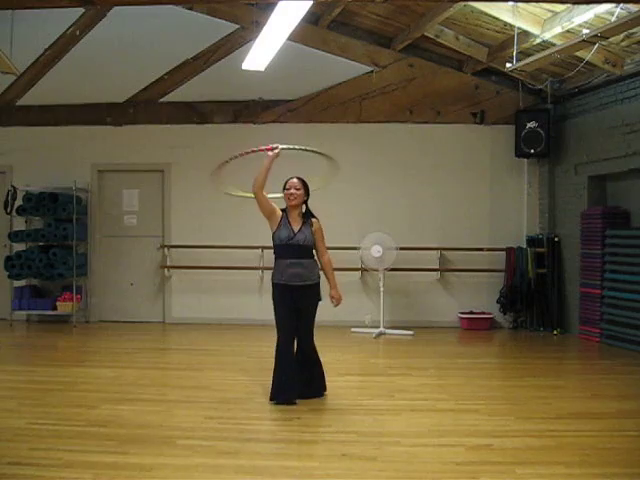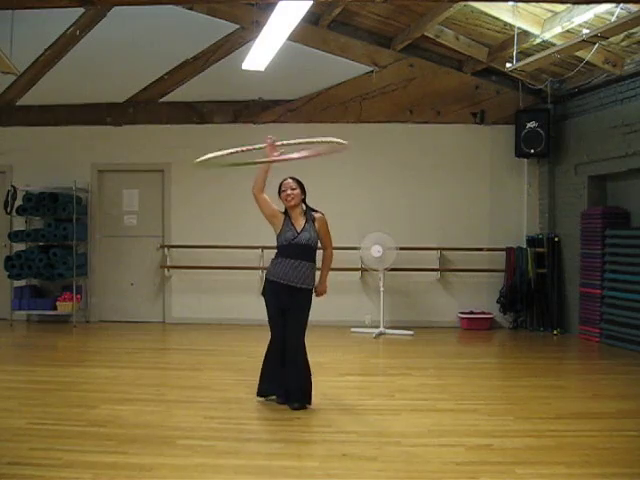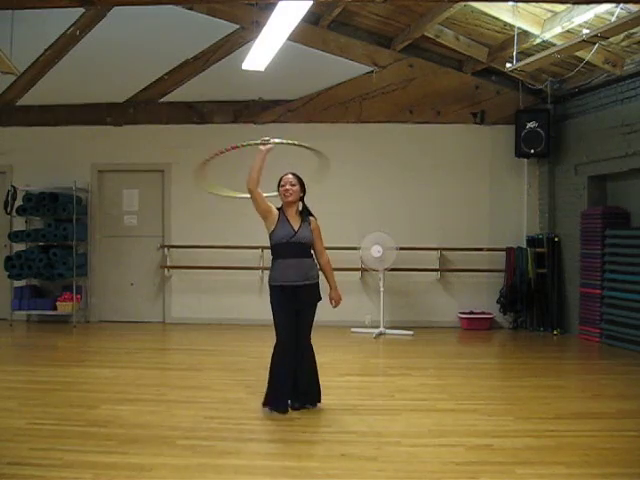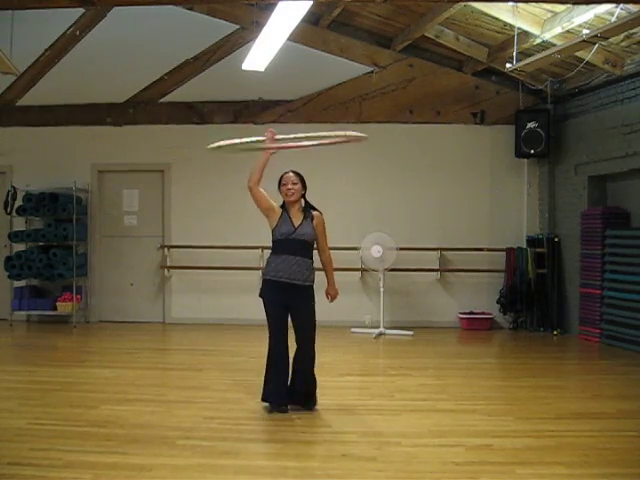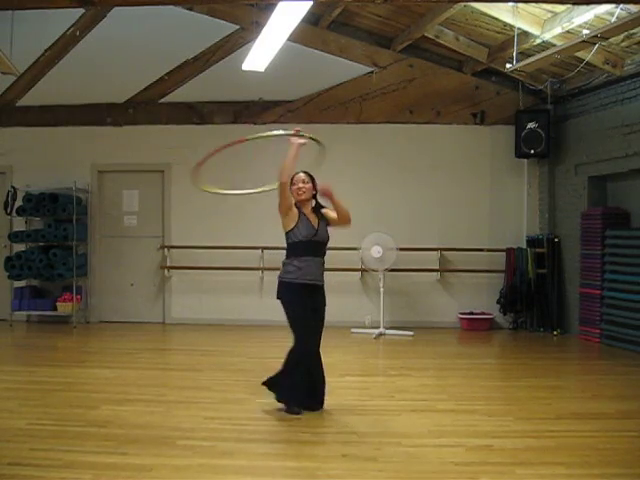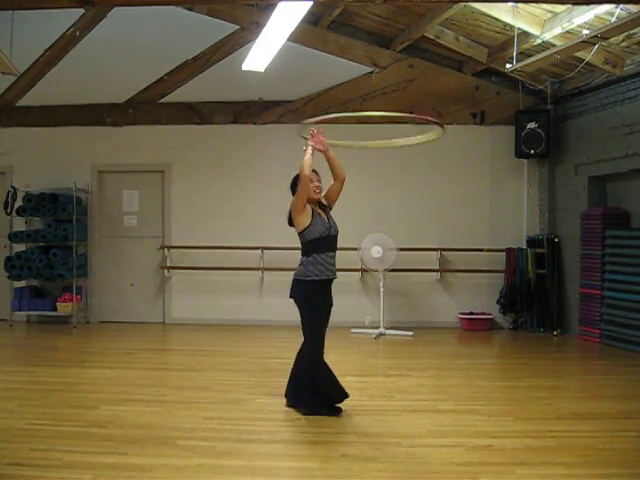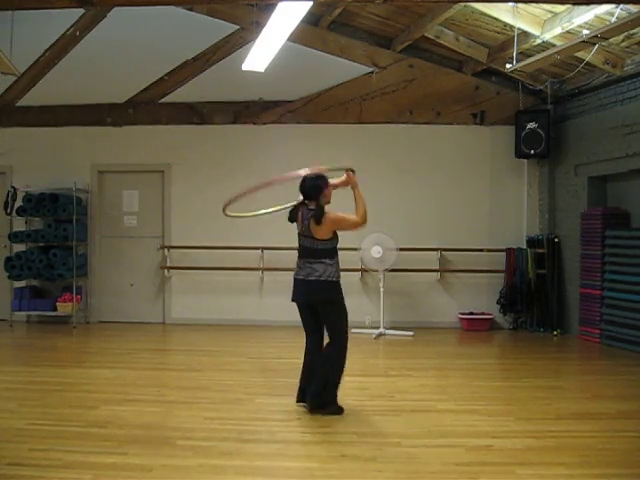
dt=0.4s
person 1, frame 1
left shoulder: (313, 223)
right shoulder: (276, 217)
left elbow: (323, 256)
right elbow: (257, 190)
left wrist: (334, 287)
right wrist: (270, 159)
left hip: (309, 287)
right hip: (282, 287)
left knee: (305, 337)
right knee: (285, 338)
left ankle: (311, 384)
right ankle: (285, 391)
person 1, frame 2
left shoulder: (317, 219)
right shoulder: (279, 219)
left elbow: (327, 250)
right elbow: (257, 192)
left wrist: (322, 279)
right wrist: (268, 161)
left hip: (302, 289)
right hip: (275, 285)
left knee: (295, 341)
right knee: (278, 338)
left ankle: (298, 394)
right ankle: (279, 389)
person 1, frame 3
left shoulder: (310, 221)
right shoulder: (271, 216)
left elbow: (321, 255)
right elbow: (252, 187)
left wrist: (333, 286)
right wrist: (262, 154)
left hip: (308, 287)
right hip: (281, 288)
left knee: (303, 342)
right knee: (284, 341)
left ankle: (303, 396)
right ankle: (278, 397)
person 1, frame 4
left shoulder: (315, 217)
right shoulder: (275, 214)
left elbow: (323, 251)
right elbow: (253, 185)
left wrist: (331, 282)
right wrist: (268, 153)
left hip: (303, 288)
right hip: (274, 285)
left knee: (306, 341)
right knee: (278, 340)
left ankle: (300, 395)
right ankle: (277, 397)
person 1, frame 5
left shoulder: (324, 215)
right shoulder: (289, 213)
left elbow: (346, 220)
right elbow: (282, 181)
left wrist: (332, 199)
right wrist: (294, 148)
left hip: (316, 287)
right hip: (292, 286)
left knee: (312, 344)
right knee: (304, 341)
left ankle: (306, 397)
right ankle: (287, 392)
person 1, frame 6
left shoulder: (323, 207)
right shoulder: (300, 208)
left elbow: (340, 179)
right elbow: (305, 175)
left wrist: (326, 151)
right wrist: (309, 149)
left hip: (321, 284)
right hip: (309, 284)
left knee: (313, 342)
right knee: (314, 343)
left ankle: (300, 397)
right ankle: (316, 401)
person 1, frame 7
left shoulder: (302, 210)
right shoulder: (331, 218)
left elbow: (307, 188)
right elbow: (361, 220)
left wrist: (340, 181)
right wrist: (356, 187)
left hip: (302, 285)
right hip: (326, 286)
left knee: (313, 339)
right knee: (337, 341)
left ankle: (311, 395)
right ankle: (322, 399)
